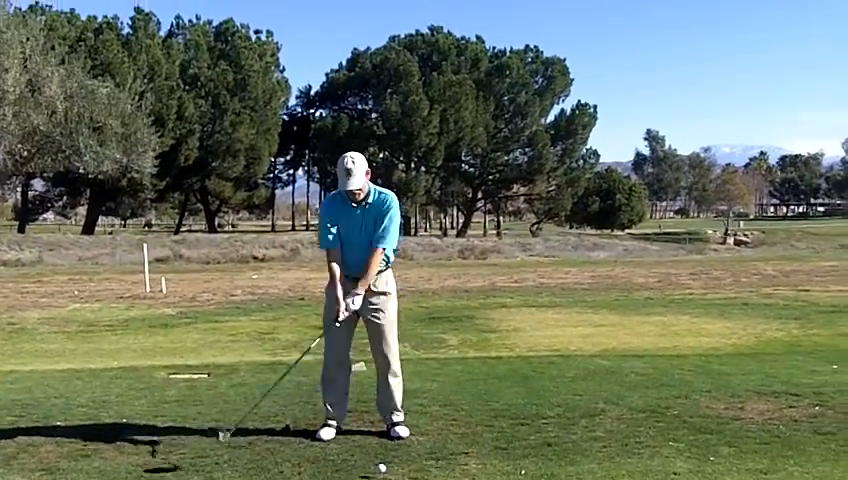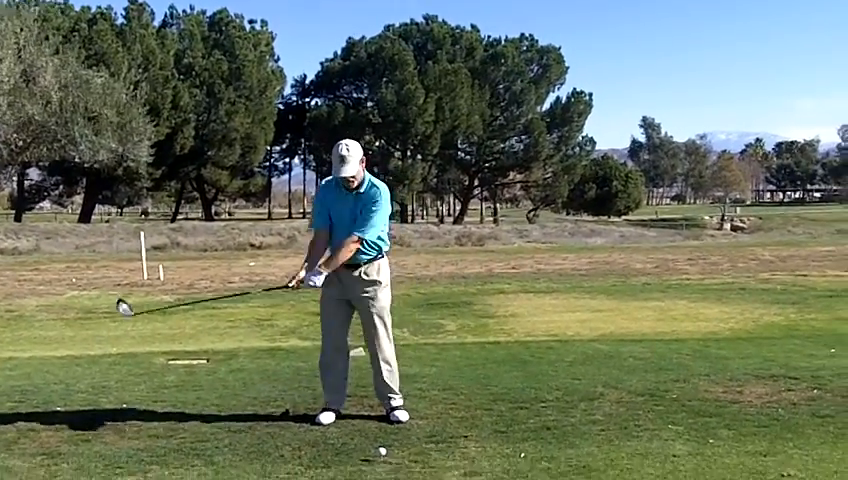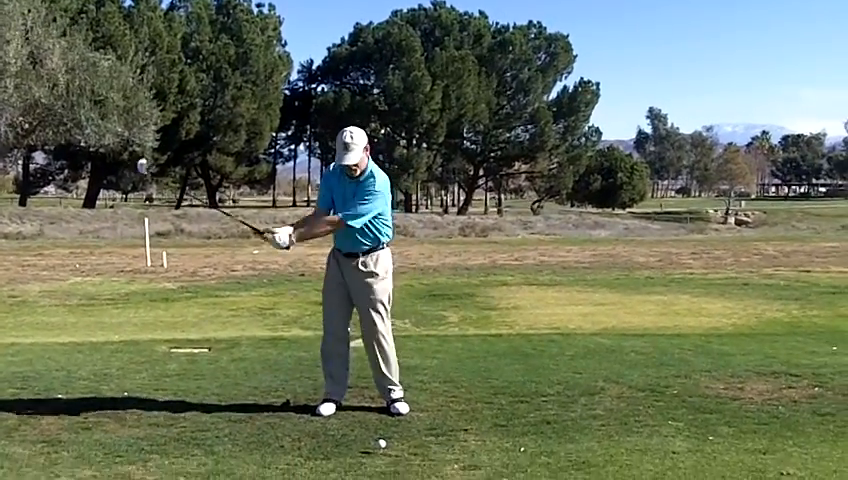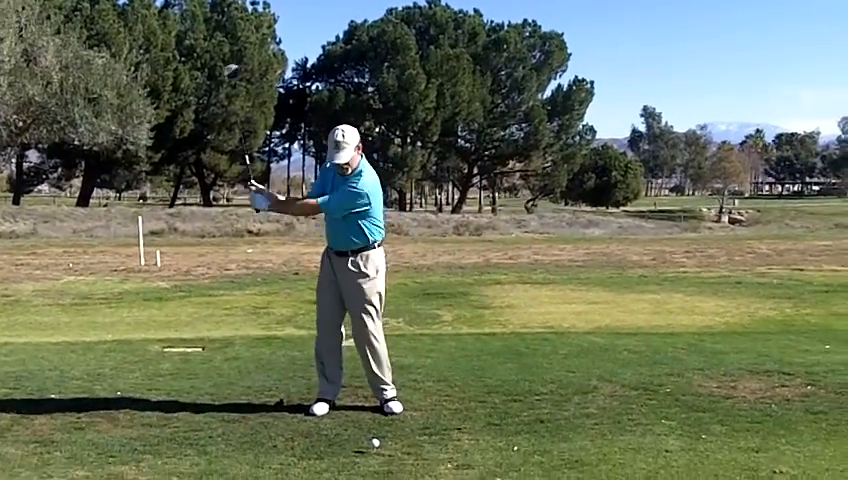
dt=0.1s
person 1, frame 1
left shoulder: (387, 202)
right shoulder: (331, 204)
left elbow: (378, 253)
right elbow: (333, 254)
left wrist: (360, 292)
right wrist: (338, 296)
left hip: (379, 283)
right hip: (343, 284)
left knee: (386, 354)
right knee: (335, 354)
left ankle: (394, 417)
right ankle: (334, 417)
person 1, frame 2
left shoulder: (378, 193)
right shoulder: (326, 189)
left elbow: (353, 241)
right elbow: (321, 235)
left wrist: (321, 270)
right wrist: (307, 267)
left hip: (371, 270)
right hip: (333, 270)
left knee: (379, 339)
right knee: (332, 340)
left ankle: (393, 402)
right ankle: (332, 403)
person 1, frame 3
left shoulder: (376, 185)
right shoulder: (334, 173)
left elbow: (338, 222)
right elbow: (321, 213)
left wrist: (296, 236)
right wrist: (293, 229)
left hip: (372, 262)
right hip: (339, 258)
left knee: (376, 330)
right knee: (334, 330)
left ankle: (393, 394)
right ankle: (334, 394)
person 1, frame 4
left shoulder: (364, 183)
right shoulder: (331, 170)
left elbow: (316, 207)
right elbow: (311, 200)
left wrist: (272, 204)
right wrist: (274, 198)
left hip: (363, 261)
right hip: (332, 257)
left knee: (367, 329)
right knee: (327, 329)
left ankle: (386, 393)
right ankle: (327, 393)
